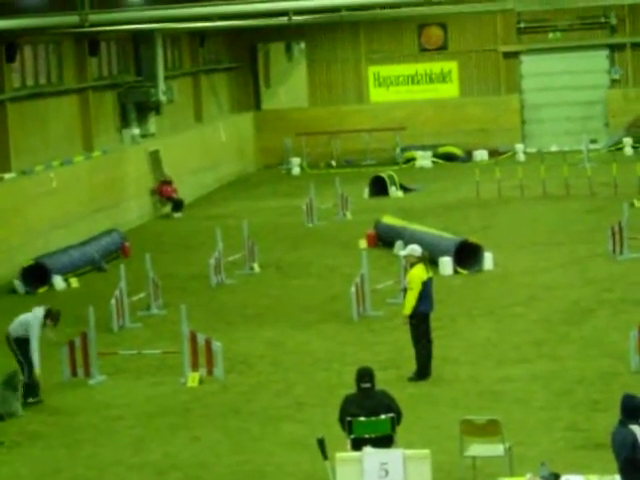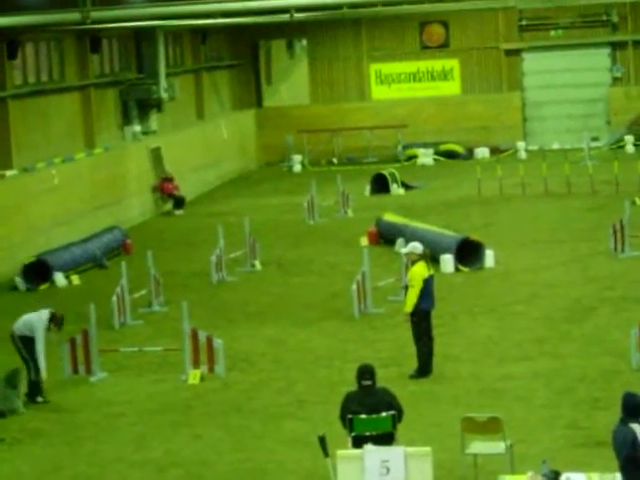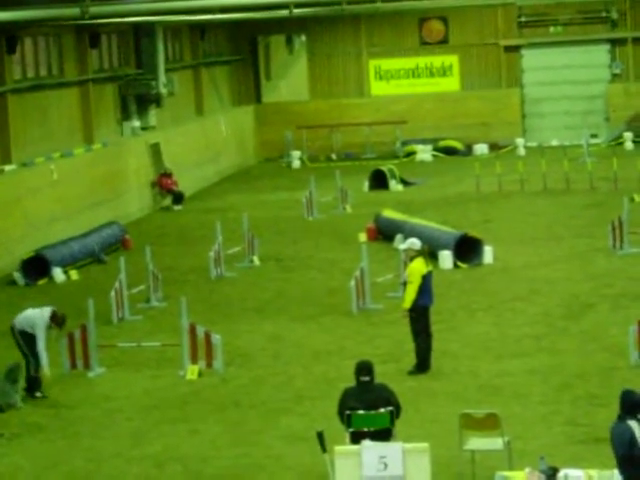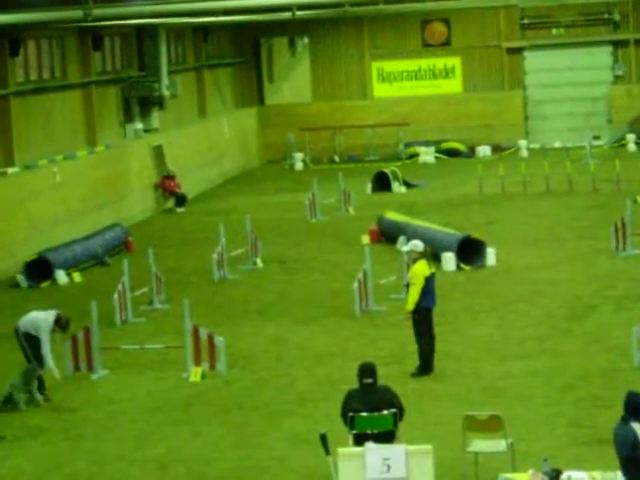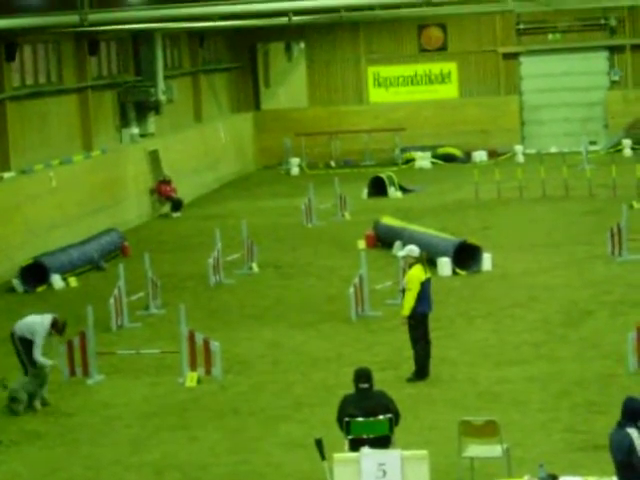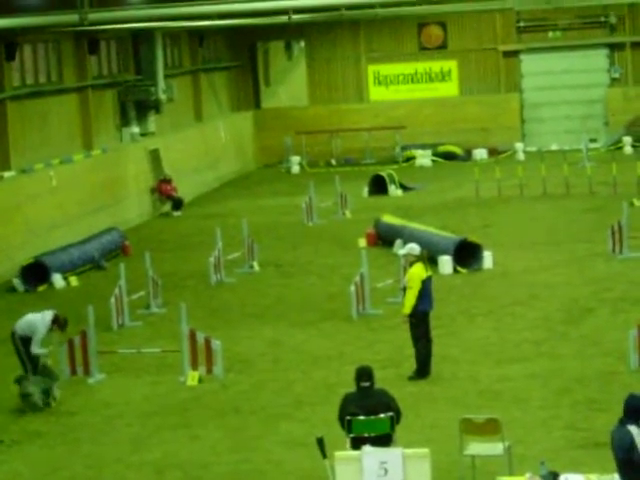
dt=0.2s
person 1, frame 1
left shoulder: (415, 273)
right shoulder: (425, 269)
left elbow: (412, 295)
left wrist: (406, 312)
left hip: (417, 311)
right hip: (425, 309)
left knee: (419, 342)
right knee: (425, 340)
left ankle: (421, 373)
right ankle: (426, 369)
person 1, frame 2
left shoulder: (416, 270)
right shoulder: (426, 266)
left elbow: (413, 292)
left wrist: (407, 310)
left hip: (419, 308)
right hip: (427, 306)
left knee: (420, 339)
right knee: (427, 337)
left ankle: (423, 370)
right ankle: (427, 367)
person 1, frame 3
left shoulder: (414, 267)
right shoulder: (425, 262)
left elbow: (412, 288)
left wrist: (406, 306)
left hip: (417, 304)
right hip: (425, 302)
left knee: (419, 336)
right knee: (425, 333)
left ankle: (421, 366)
right ankle: (425, 363)
person 1, frame 4
left shoulder: (418, 268)
right shoulder: (427, 264)
left elbow: (415, 290)
left wrist: (409, 308)
left hip: (420, 306)
right hip: (428, 304)
left knee: (422, 337)
right knee: (428, 335)
left ankle: (424, 368)
right ankle: (428, 365)
person 1, frame 5
left shoulder: (413, 274)
right shoulder: (423, 269)
left elbow: (411, 296)
left wrist: (405, 313)
left hip: (416, 312)
right hip: (424, 309)
left knee: (418, 343)
right knee: (424, 340)
left ankle: (420, 373)
right ankle: (424, 370)
person 1, frame 6
left shoulder: (414, 272)
right shoulder: (424, 267)
left elbow: (412, 294)
left wrist: (406, 312)
left hip: (417, 310)
right hip: (425, 308)
left knee: (419, 341)
right knee: (425, 339)
left ankle: (421, 371)
right ankle: (425, 368)
